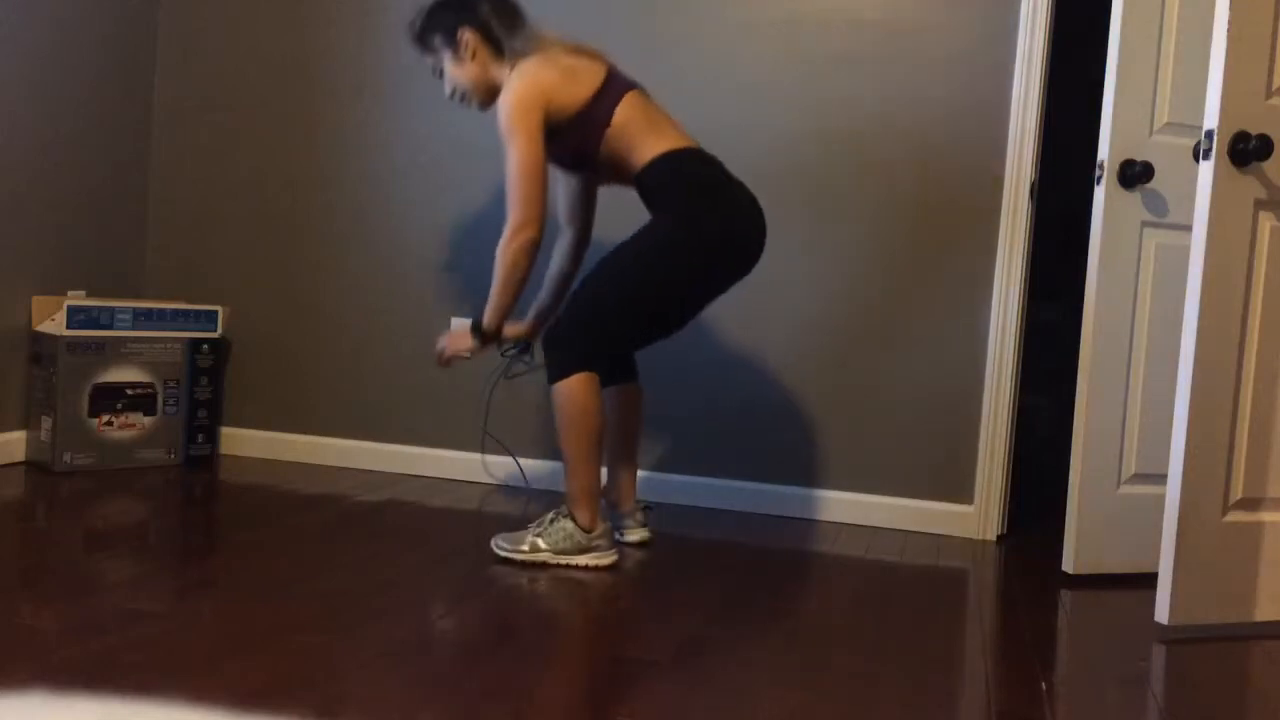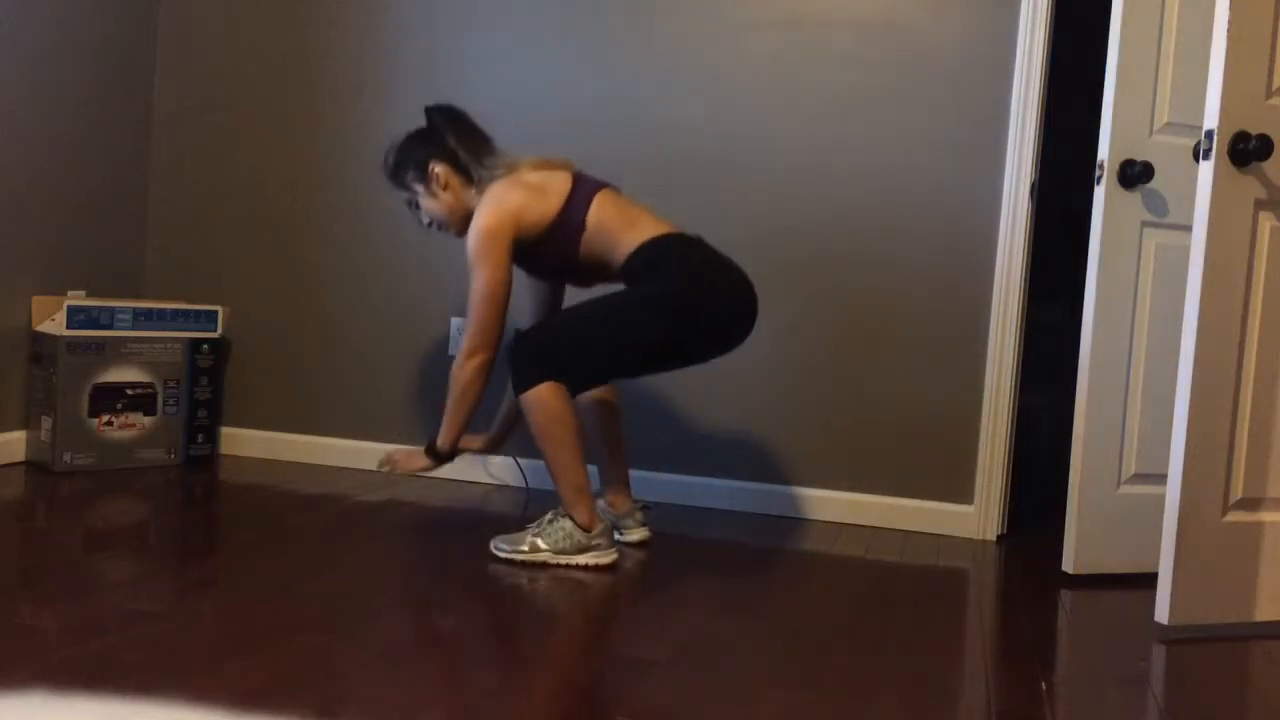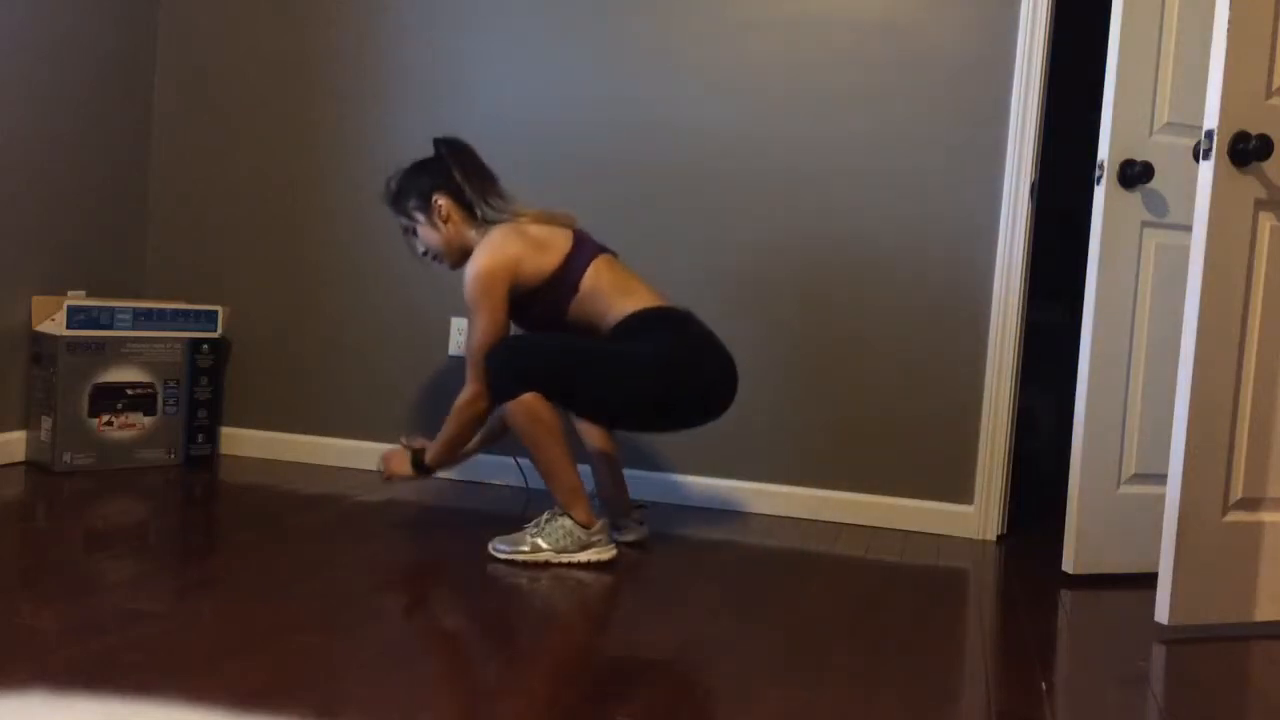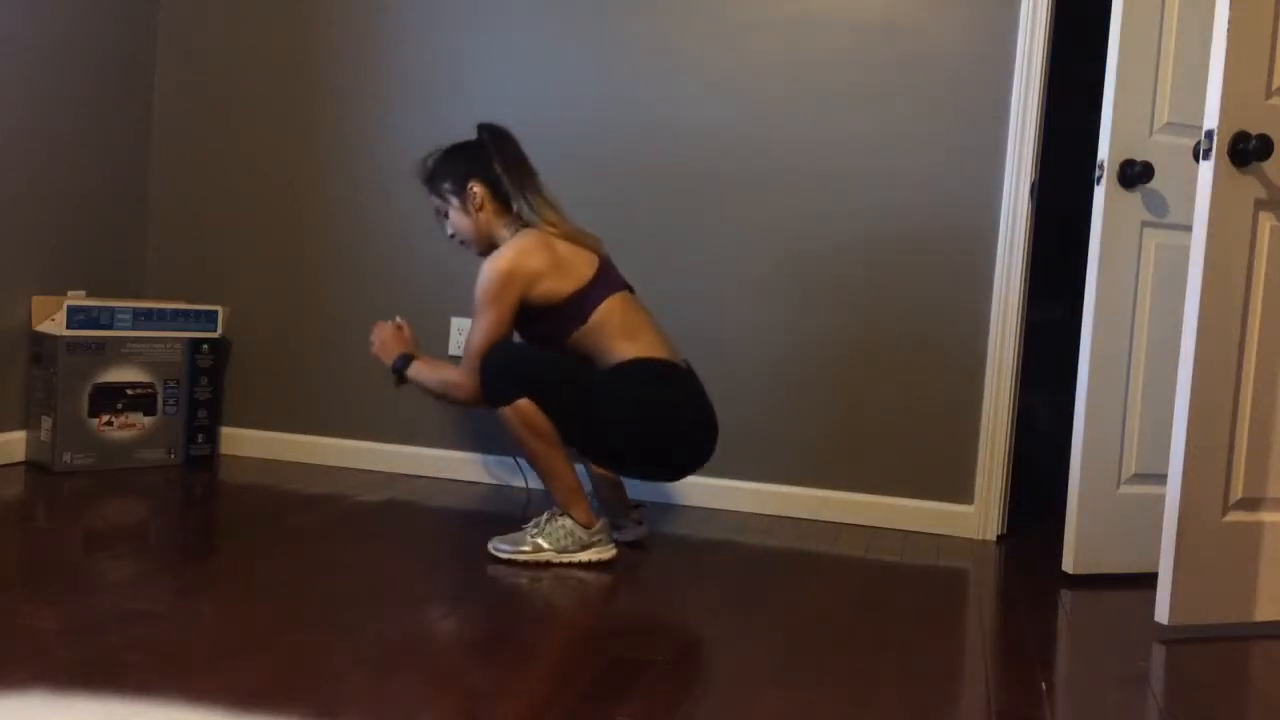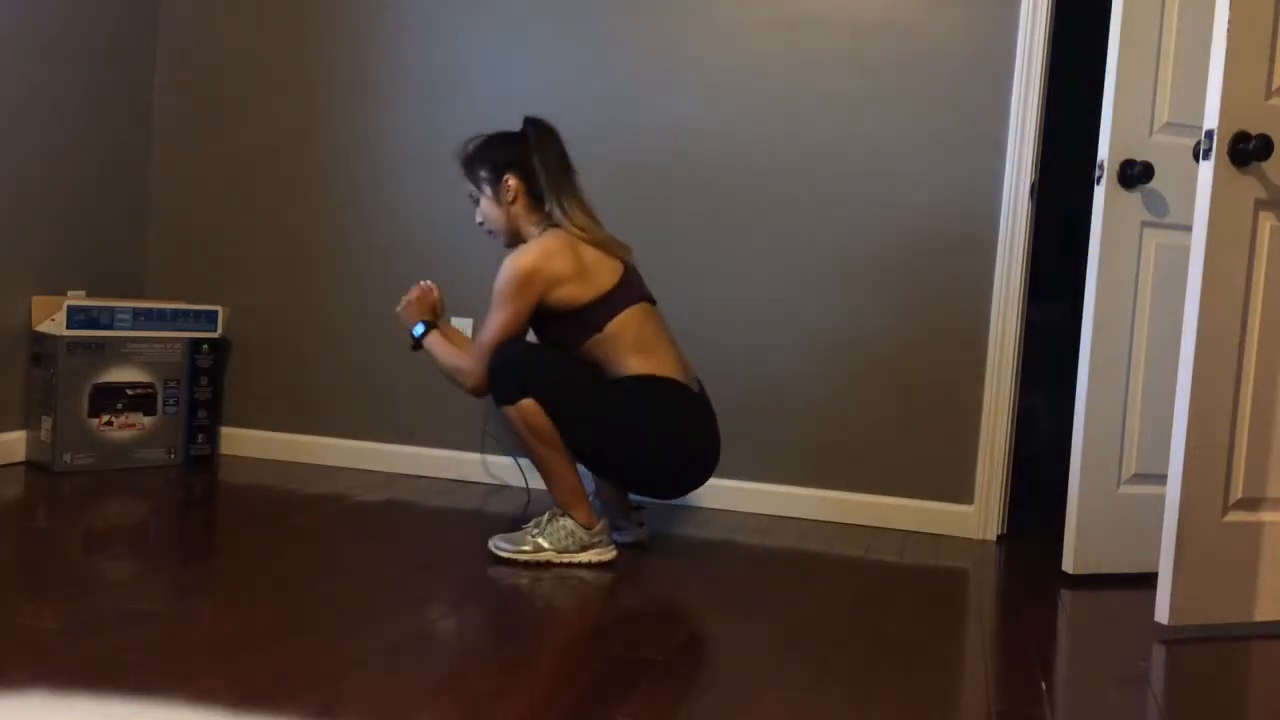
dt=0.4s
person 1, frame 1
left shoulder: (521, 88)
right shoulder: (554, 75)
left elbow: (524, 229)
right elbow: (574, 231)
left wrist: (484, 329)
right wrist: (532, 322)
left hip: (697, 213)
right hip: (721, 211)
left knee: (573, 343)
right knee: (602, 342)
left ankle: (583, 528)
right ankle: (623, 509)
person 1, frame 2
left shoulder: (493, 212)
right shoulder: (526, 193)
left elbow: (478, 352)
right elbow: (543, 331)
left wrist: (440, 447)
right wrist: (493, 436)
left hip: (690, 292)
right hip: (709, 286)
left knee: (538, 358)
right knee: (576, 353)
left ankle: (583, 529)
right ankle: (621, 509)
person 1, frame 3
left shoulder: (488, 260)
right shoulder: (519, 237)
left elbow: (480, 392)
right elbow: (530, 382)
left wrist: (425, 461)
right wrist: (469, 446)
left hip: (675, 366)
right hip: (688, 357)
left knee: (510, 365)
right knee: (565, 369)
left ankle: (581, 527)
right ankle: (616, 513)
person 1, frame 4
left shoulder: (508, 262)
right shoulder: (547, 242)
left elbow: (471, 385)
left wrist: (403, 362)
right wrist: (419, 358)
left hip: (660, 420)
right hip: (674, 407)
left knee: (504, 369)
right knee: (548, 375)
left ankle: (582, 527)
right ankle: (616, 512)
person 1, frame 5
left shoulder: (532, 260)
right shoulder: (575, 244)
left elbow: (477, 375)
left wrist: (422, 328)
right wrist: (440, 324)
left hip: (664, 439)
right hip: (681, 427)
left knee: (513, 367)
right knee: (543, 372)
left ankle: (582, 528)
right ankle: (615, 511)
